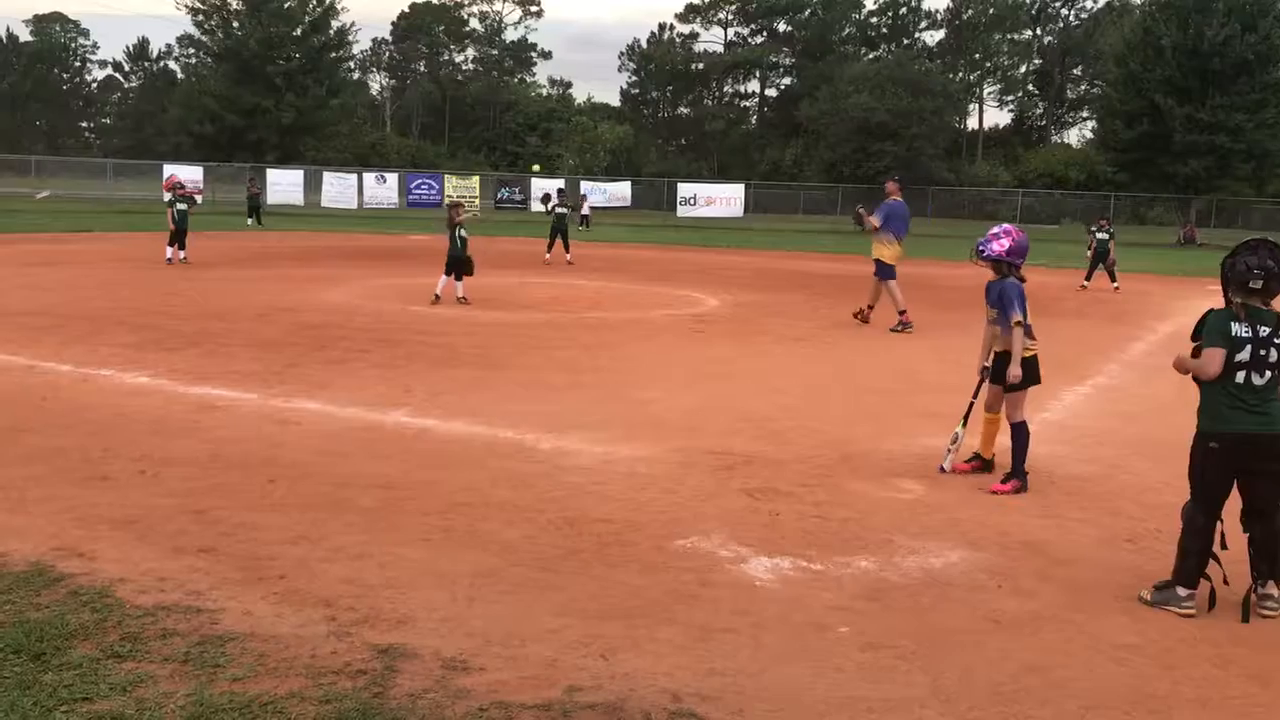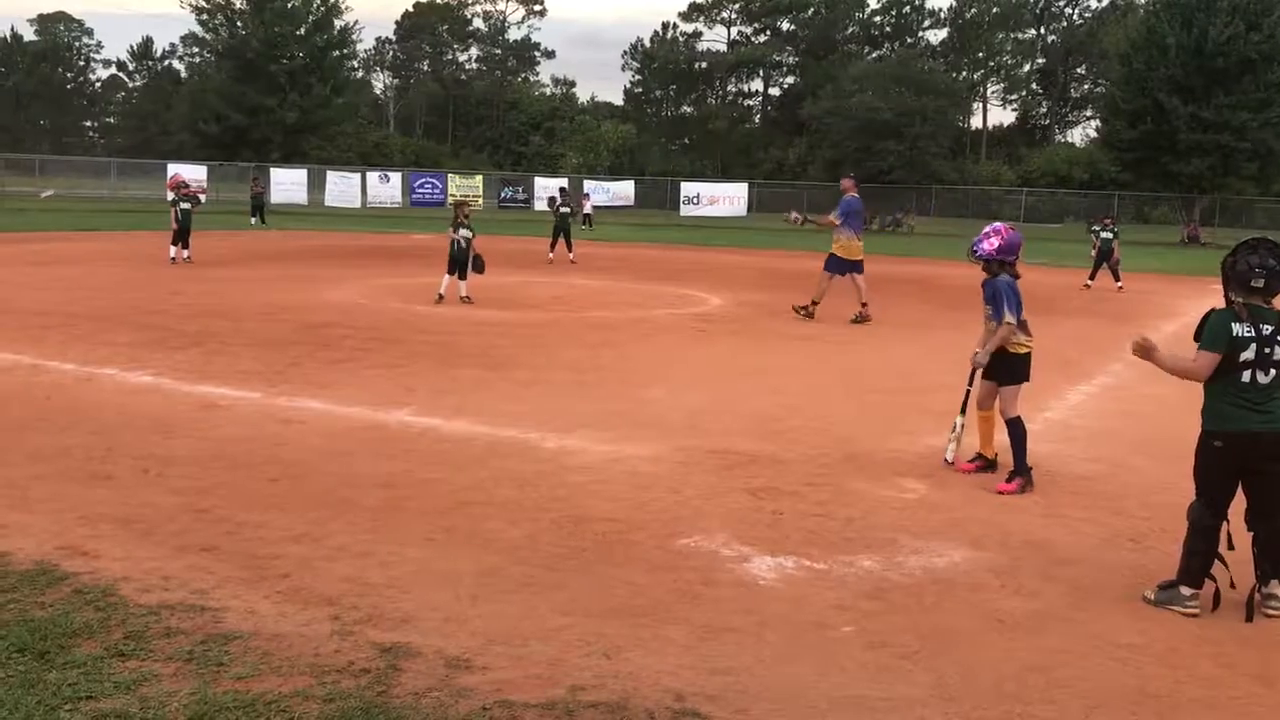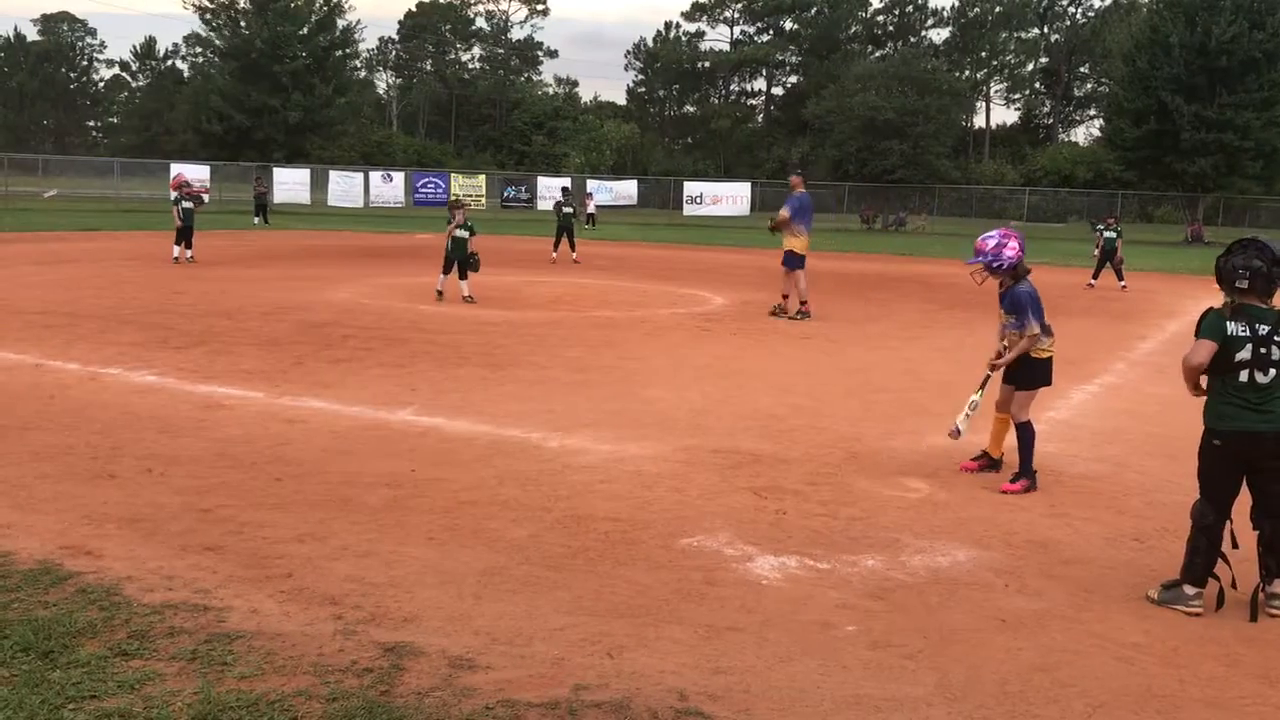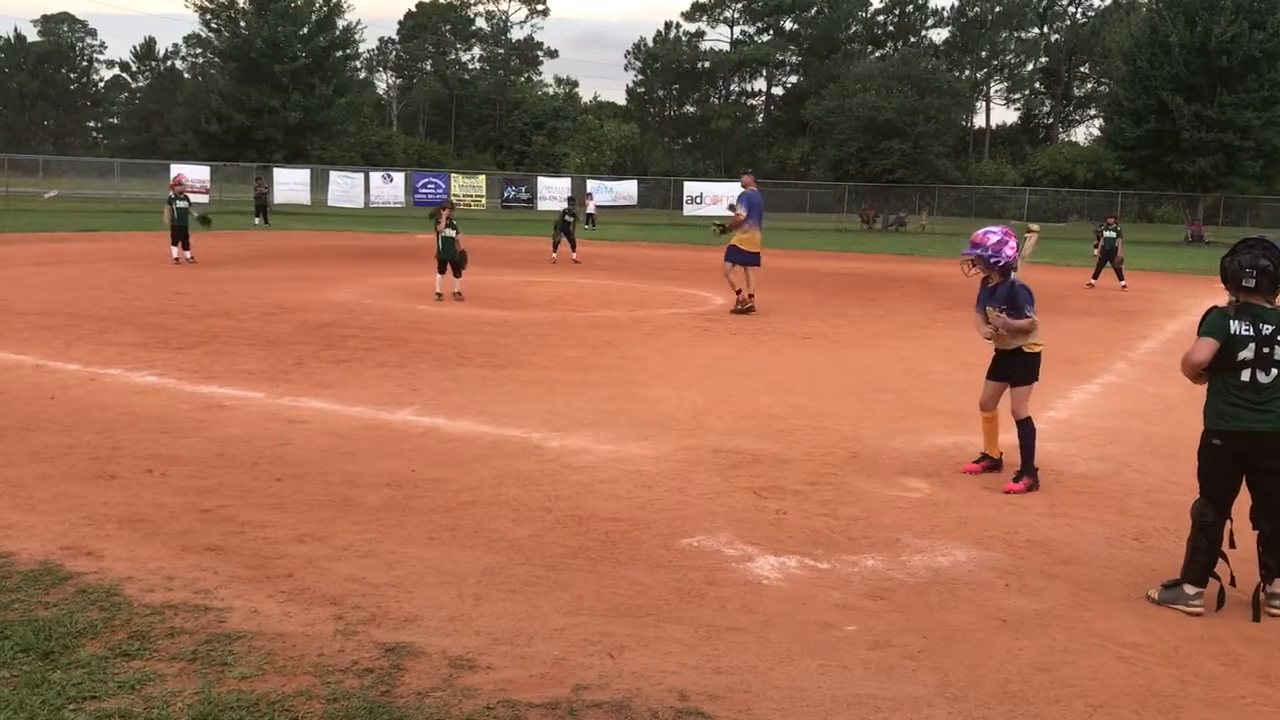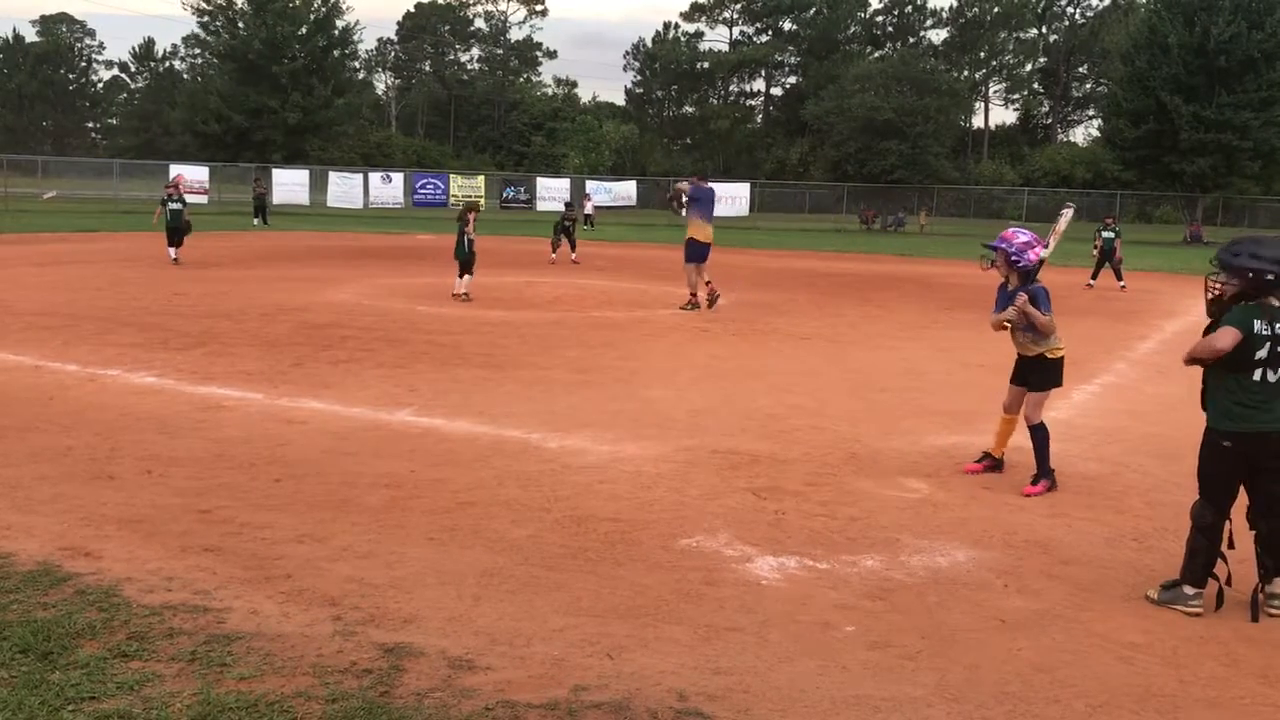
dt=0.5s
person 1, frame 1
left shoulder: (1221, 319)
left elbow: (1209, 369)
left wrist: (1183, 362)
left hip: (1220, 434)
left knee: (1202, 512)
left ankle: (1183, 590)
person 1, frame 2
left shoulder: (1223, 320)
left elbow: (1199, 370)
left wrist: (1154, 353)
left hip: (1224, 434)
left knee: (1208, 512)
left ankle: (1187, 590)
person 1, frame 3
left shoulder: (1219, 319)
left elbow: (1196, 360)
left wrist: (1193, 383)
left hip: (1225, 433)
left knee: (1211, 511)
left ankle: (1191, 589)
person 1, frame 4
left shoulder: (1222, 317)
left elbow: (1196, 358)
left wrist: (1195, 374)
left hip: (1225, 432)
left knee: (1211, 510)
left ankle: (1191, 588)
person 1, frame 5
left shoulder: (1240, 314)
left elbow: (1218, 344)
left wrist: (1192, 355)
left hip: (1229, 432)
left knee: (1211, 510)
left ankle: (1191, 588)
person 2, frame 1
left shoulder: (1010, 287)
right shoulder: (992, 285)
left elbow: (1017, 326)
left wrist: (1016, 363)
right wrist: (983, 359)
left hip: (1019, 357)
right hip: (1001, 355)
left knee: (1014, 414)
right knee: (991, 407)
left ankle: (1018, 476)
right ankle: (984, 457)
person 2, frame 2
left shoulder: (1002, 283)
right shoulder: (992, 281)
left elbow: (1008, 326)
left wrist: (985, 353)
right wrist: (980, 348)
left hip: (1014, 353)
right hip: (998, 352)
left knee: (1008, 410)
right knee: (983, 403)
left ankle: (1022, 473)
right ankle: (986, 456)
person 2, frame 3
left shoulder: (1023, 293)
right shoulder: (1006, 287)
left elbow: (1033, 335)
left wrist: (1008, 359)
right wrist: (1000, 345)
left hip: (1034, 357)
right hip: (1017, 356)
left knee: (1018, 413)
right knee: (1002, 406)
left ankle: (1027, 475)
right ankle: (992, 456)
person 2, frame 4
left shoulder: (1016, 289)
right shoulder: (986, 284)
left elbow: (1032, 324)
right elbow: (979, 316)
left wrist: (1008, 323)
right wrist: (983, 329)
left hip: (1025, 353)
right hip: (1002, 352)
left knee: (1019, 410)
right knee: (986, 403)
left ankle: (1028, 474)
right ankle: (992, 456)
person 2, frame 5
left shoulder: (1035, 291)
right shoulder: (1004, 289)
left elbow: (1050, 328)
right elbow: (995, 324)
left wrist: (1027, 309)
right wrist: (1004, 316)
left hip: (1046, 358)
right hip: (1025, 357)
left knee: (1032, 415)
right knee: (1010, 407)
left ankle: (1045, 476)
right ankle: (994, 456)
